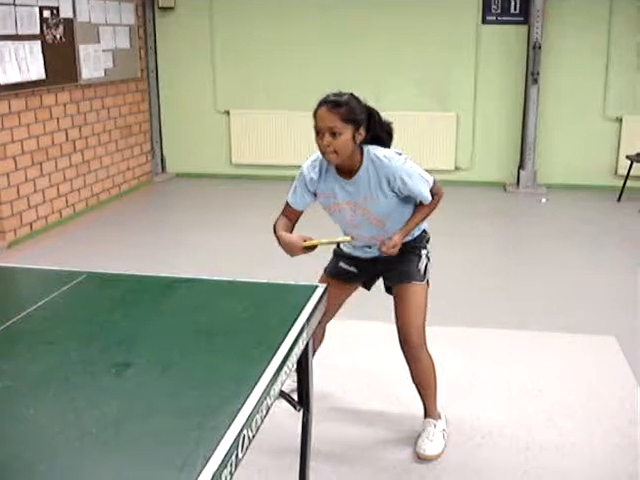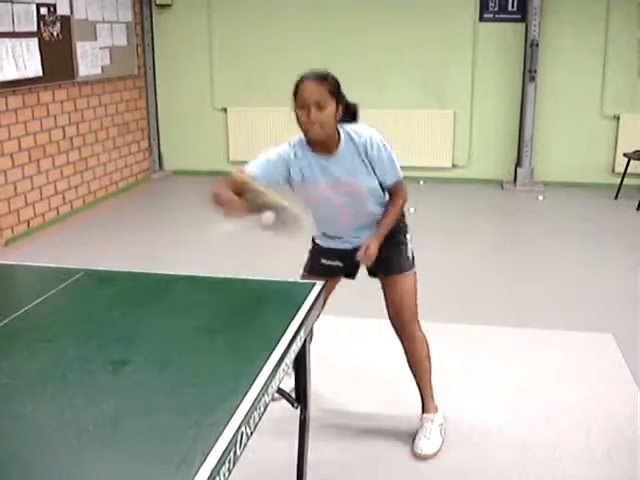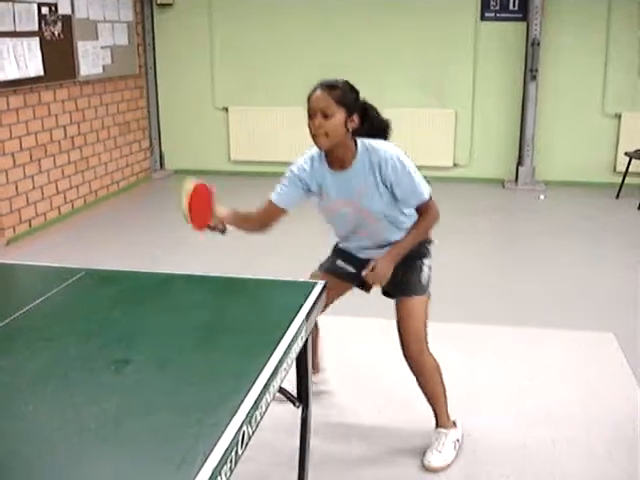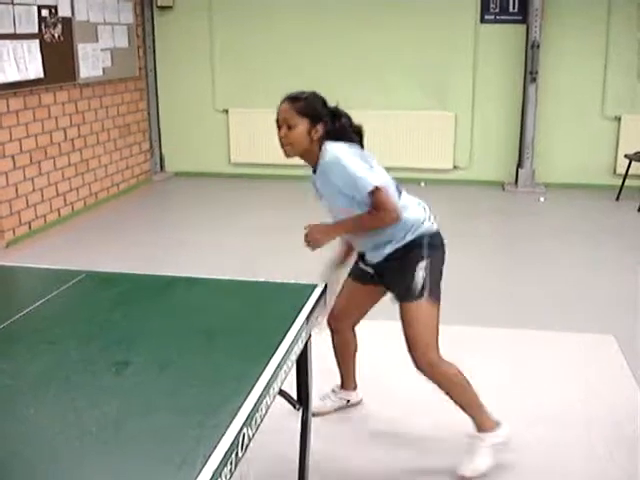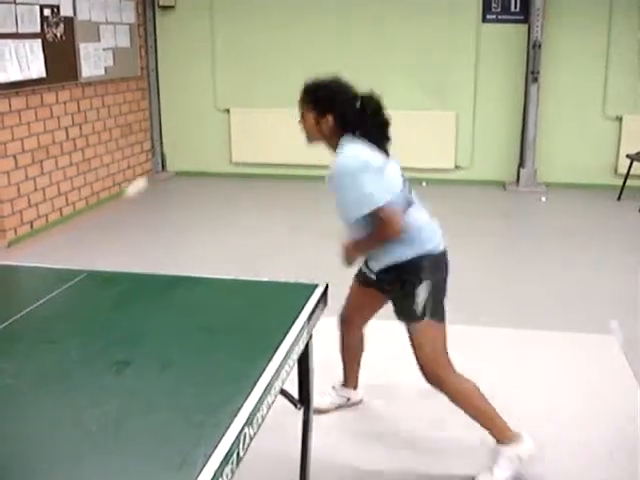
dt=0.4s
person 1, frame 1
left shoulder: (390, 166)
right shoulder: (313, 171)
left elbow: (435, 194)
right elbow: (285, 216)
left wrist: (402, 234)
right wrist: (285, 237)
left hip: (405, 247)
right hip: (354, 250)
left knee: (411, 338)
left ankle: (433, 418)
person 1, frame 2
left shoulder: (365, 141)
right shoulder: (288, 158)
left elbow: (399, 195)
right elbow: (229, 185)
left wrist: (376, 238)
right wrist: (227, 198)
left hip: (388, 237)
right hip: (331, 245)
left knee: (406, 324)
left ankle: (430, 412)
person 1, frame 3
left shoulder: (385, 158)
right shoulder: (307, 169)
left elbow: (430, 214)
right elbow: (262, 219)
left wrist: (391, 258)
right wrist: (228, 216)
left hip: (406, 251)
right hip: (352, 251)
left knee: (414, 348)
left ankle: (447, 427)
right ankle: (311, 371)
person 1, frame 4
left shoulder: (338, 157)
right shoulder: (323, 167)
left elbow: (391, 210)
left wrist: (331, 229)
right wrist: (346, 249)
left hip: (415, 248)
right hip: (380, 253)
left knee: (424, 357)
right knee: (338, 320)
left ankle: (489, 430)
right ankle: (348, 390)
person 1, frame 5
left shoulder: (348, 163)
right shoulder: (359, 149)
left elbow: (393, 226)
left wrist: (357, 247)
left hip: (415, 263)
right hip: (391, 260)
left knee: (437, 373)
right knee: (349, 320)
left ankle: (511, 444)
right ankle: (349, 388)
